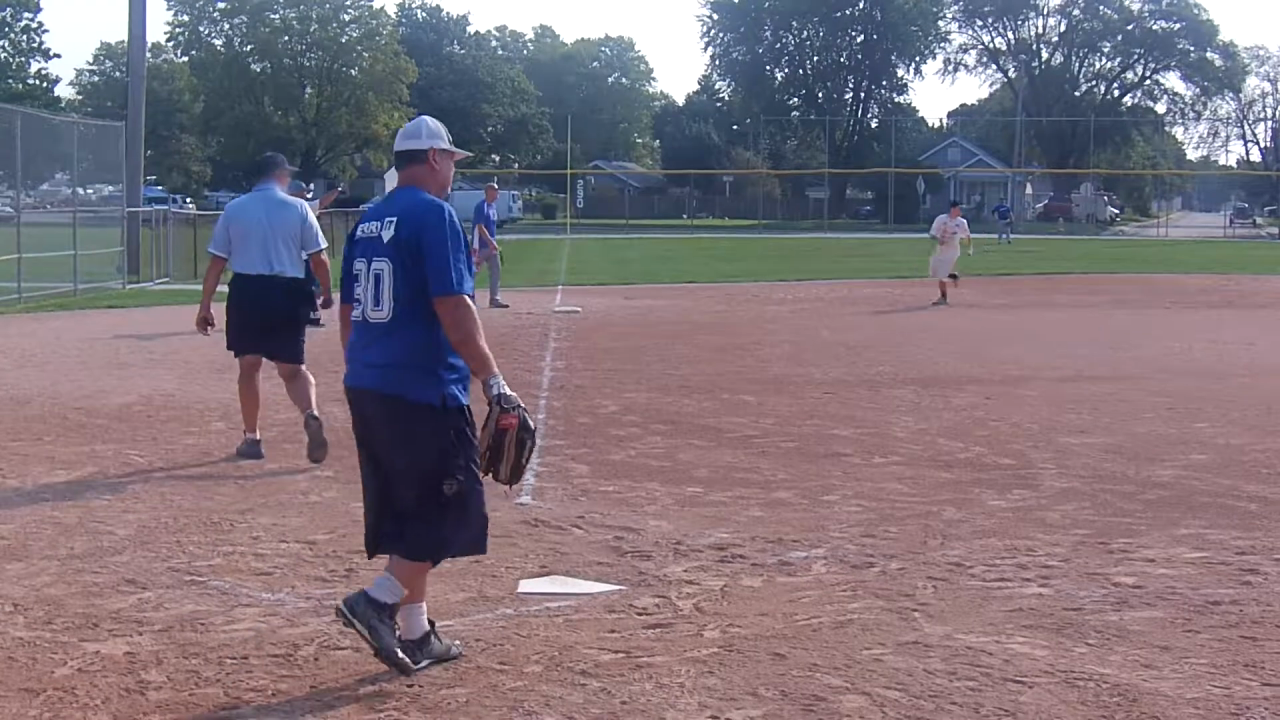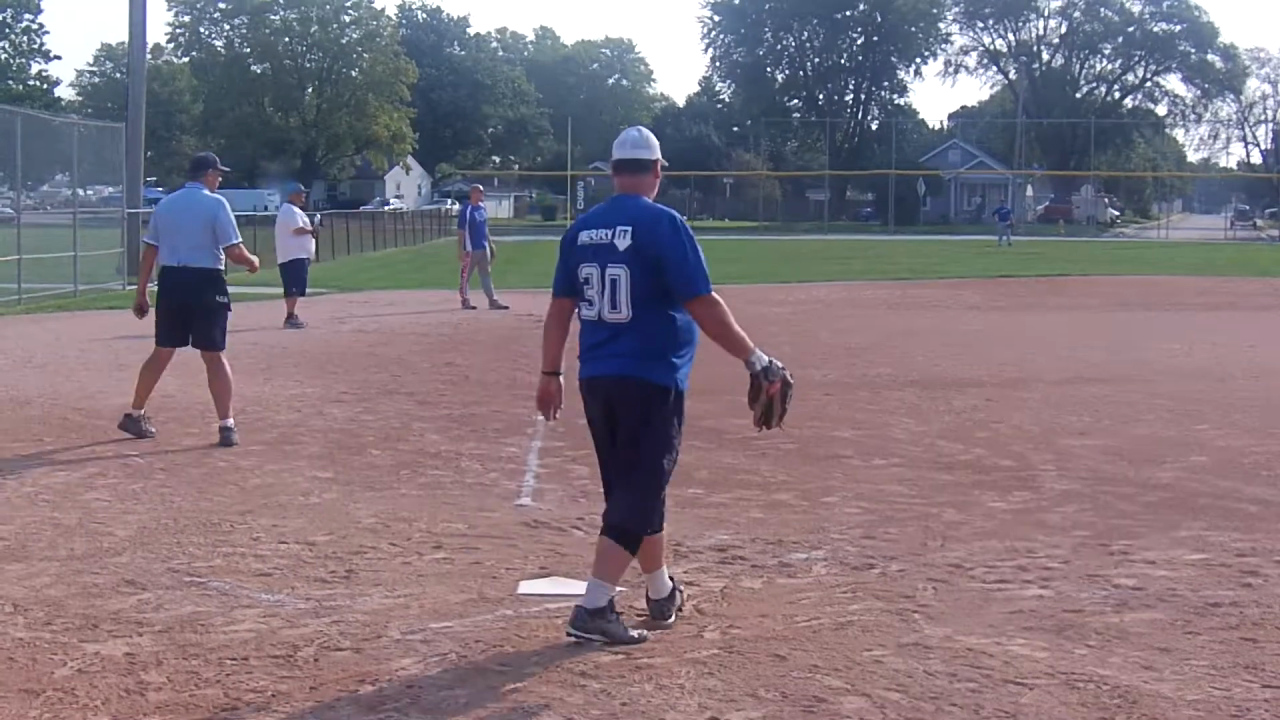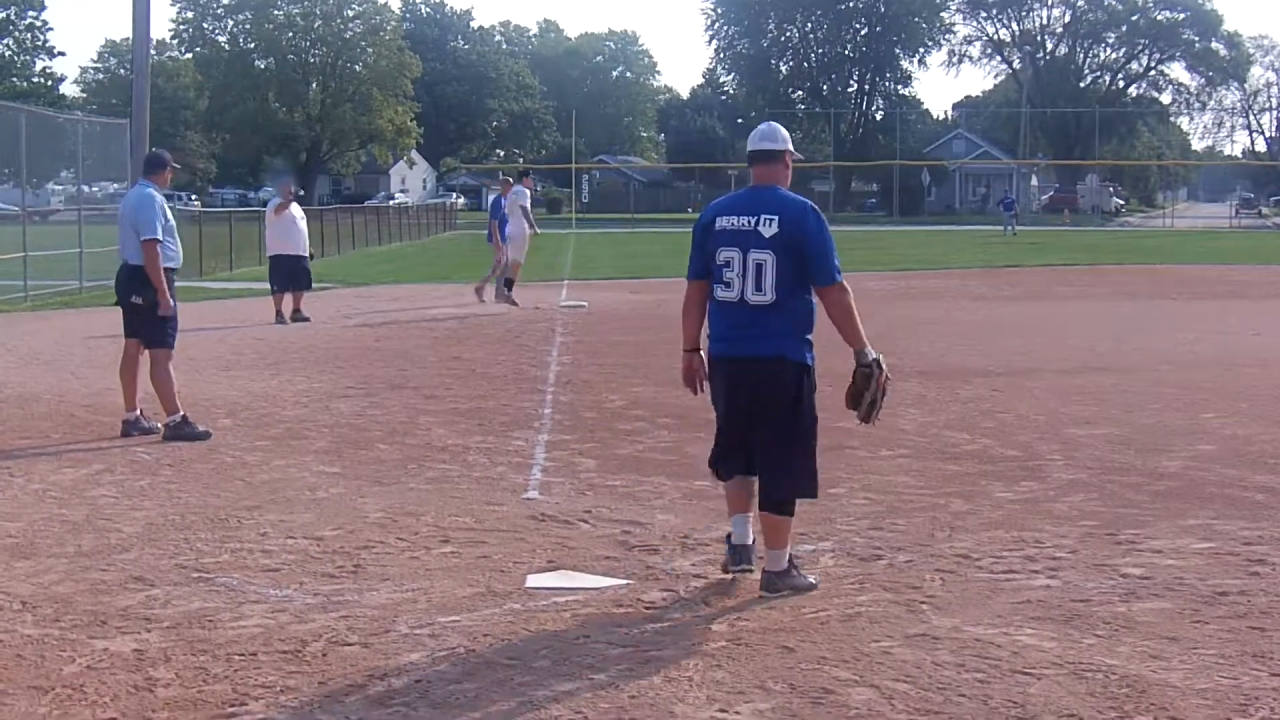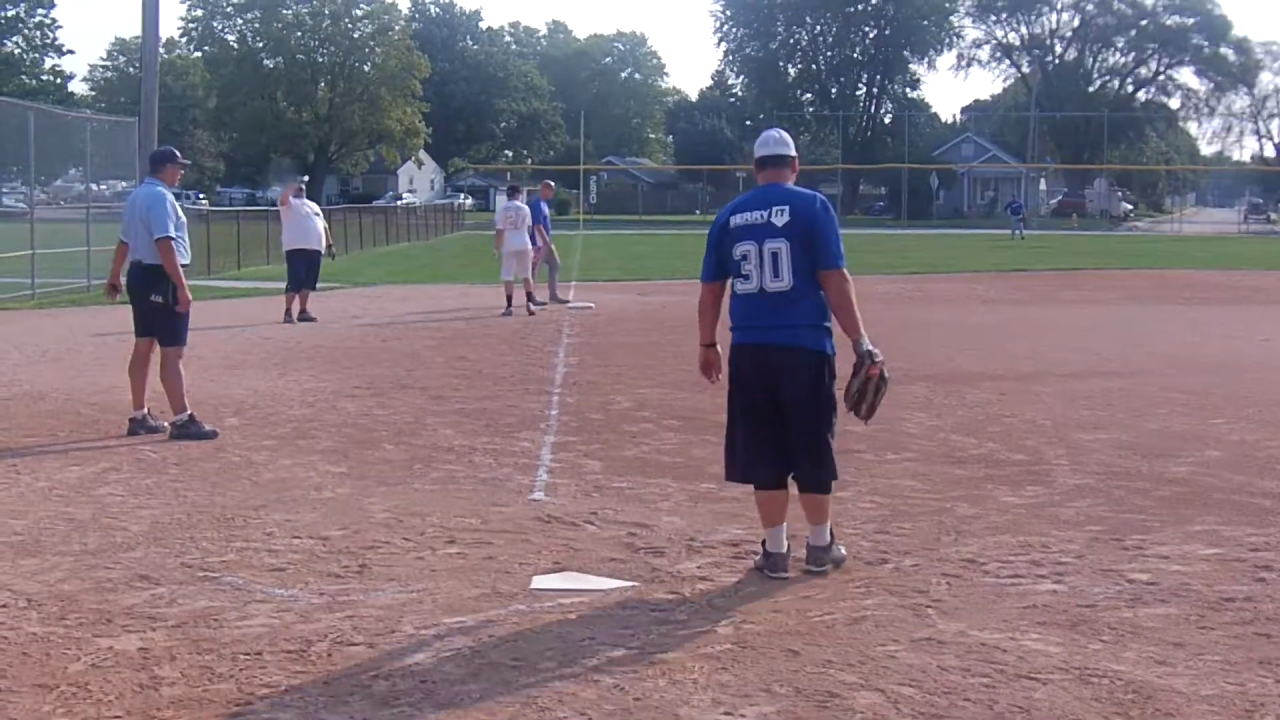
dt=1s
person 1, frame 1
left shoulder: (367, 222)
right shoulder: (435, 215)
left elbow: (348, 311)
right elbow: (453, 307)
right wrist: (493, 381)
left hip: (366, 386)
right hip: (423, 393)
left knee: (399, 514)
right knee: (451, 515)
left ankle: (411, 632)
right ankle: (375, 602)
person 1, frame 2
left shoulder: (581, 229)
right shoulder: (663, 223)
left elbow: (560, 308)
right elbow: (702, 304)
left wrist: (550, 374)
right wrist: (754, 358)
left hip: (596, 379)
right hip: (651, 381)
left knee: (631, 487)
right knee: (638, 496)
left ankle: (660, 591)
right ankle: (595, 607)
person 1, frame 3
left shoulder: (714, 215)
right shoulder: (801, 213)
left elbow: (696, 290)
right elbow: (833, 291)
left wrist: (691, 350)
right wrist: (864, 351)
left hip: (727, 357)
right hip: (783, 359)
left knee: (736, 451)
right knee: (780, 461)
left ankle: (739, 541)
right ankle: (777, 568)
person 1, frame 4
left shoulder: (729, 216)
right shoulder: (812, 205)
left elbow: (710, 290)
right elbow: (835, 280)
left wrist: (707, 345)
right wrist: (859, 341)
left hip: (750, 350)
right hip: (805, 347)
left knee: (764, 455)
right knee: (814, 451)
left ankle: (776, 551)
right ankle: (819, 545)
person 2, frame 1
left shoulder: (234, 209)
right shoulder: (297, 208)
left elbow: (217, 261)
right elbow: (318, 259)
left wrist: (205, 306)
right wrist: (326, 293)
left hip: (246, 293)
right hip: (287, 294)
left knee: (249, 367)
right knee: (292, 367)
left ankle: (252, 438)
right ankle: (311, 417)
person 2, frame 2
left shoulder: (165, 204)
right shoulder: (215, 203)
left elbow: (150, 251)
right elbow: (232, 250)
left wrist: (141, 293)
right wrist: (252, 262)
left hip: (170, 283)
right hip: (204, 285)
left knee: (161, 353)
right knee: (215, 357)
left ankle: (135, 416)
right ankle: (227, 426)
person 2, frame 3
left shoulder: (130, 197)
right shoulder: (151, 199)
right elbow: (150, 249)
right wrist: (163, 292)
left hip: (129, 278)
right hip: (149, 282)
left knee: (133, 348)
right knee: (161, 353)
left ankle: (132, 418)
right ankle: (175, 421)
person 2, frame 4
left shoulder: (136, 197)
right shoulder: (161, 197)
left elbow: (124, 241)
right elbow: (165, 245)
left wrist: (115, 276)
right wrist: (181, 287)
left hip: (139, 275)
right hip: (161, 279)
left knee: (143, 347)
right knee: (172, 352)
left ankle: (139, 416)
right ankle: (182, 420)
